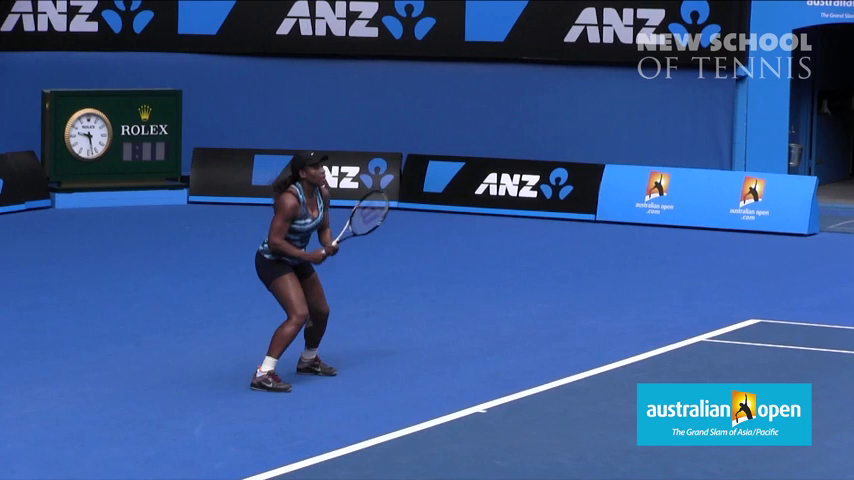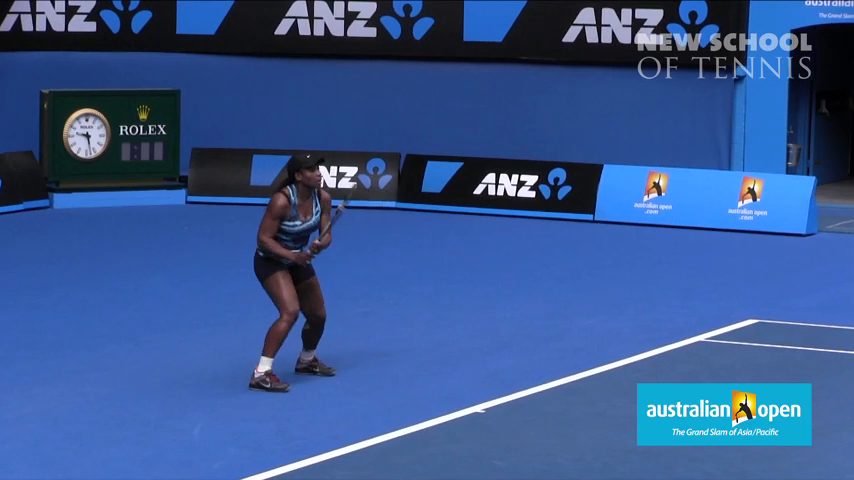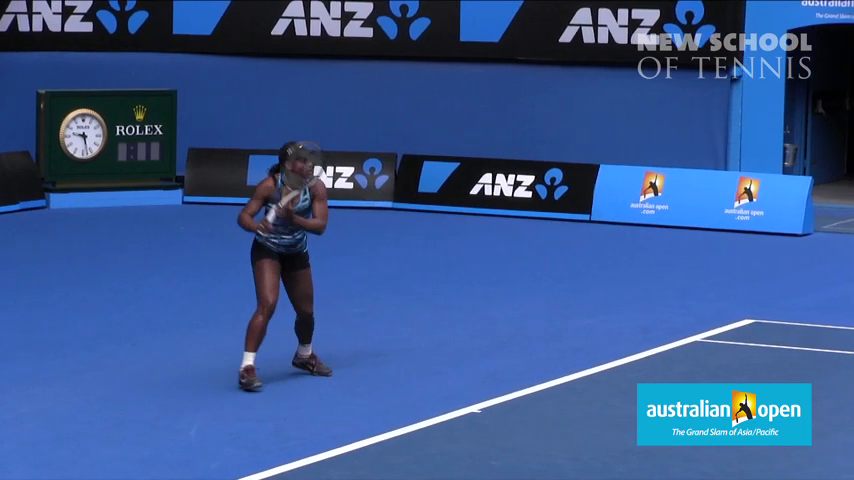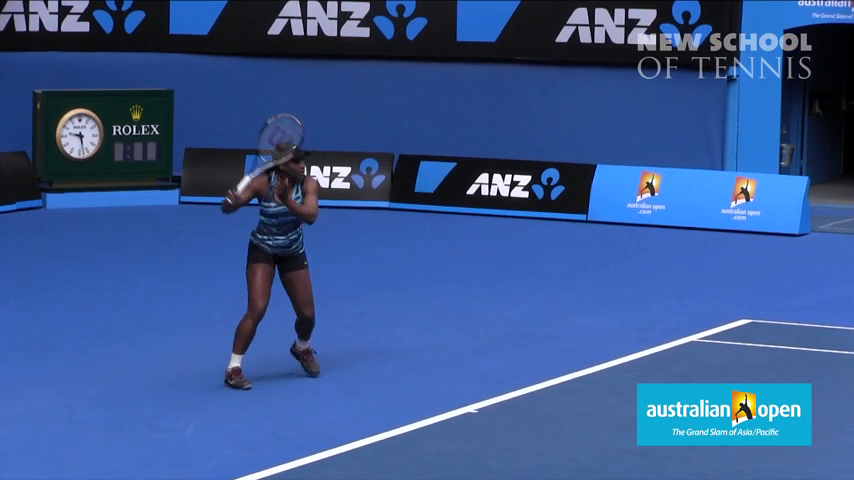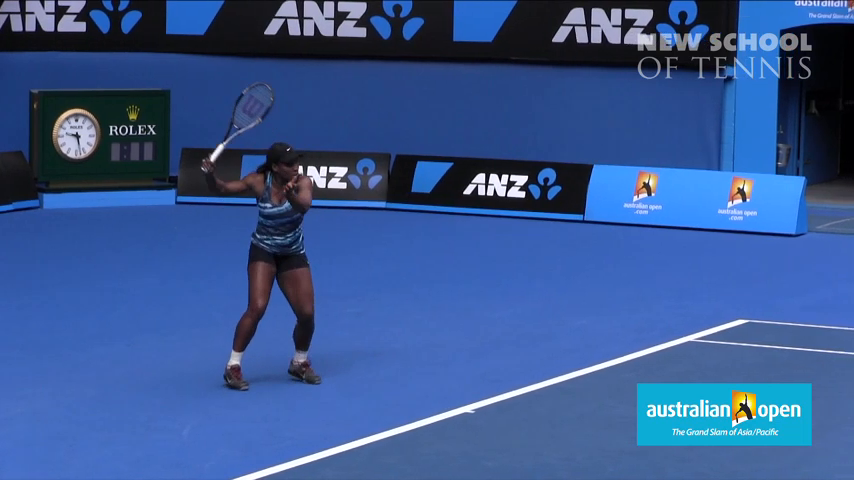
dt=1s
person 1, frame 1
left shoulder: (322, 193)
right shoulder: (290, 201)
left elbow: (323, 227)
right elbow: (275, 241)
left wrist: (328, 245)
right wrist: (308, 256)
left hip: (297, 261)
right hip: (273, 261)
left knee: (321, 312)
right knee: (299, 315)
left ankle: (309, 360)
right ankle: (263, 374)
person 1, frame 2
left shoulder: (323, 198)
right shoulder: (282, 201)
left elbow: (327, 235)
right elbow: (263, 238)
left wrist: (319, 246)
right wrist: (291, 255)
left hip: (299, 262)
right hip: (272, 261)
left knee: (318, 316)
right knee: (289, 312)
left ankle: (307, 360)
right ankle: (261, 373)
person 1, frame 3
left shoulder: (316, 188)
right shoulder: (269, 186)
left elbow: (321, 225)
right elbow: (243, 216)
left wrist: (294, 219)
right wrist: (257, 226)
left hip: (296, 252)
right hip: (267, 250)
left knee: (306, 312)
right knee: (267, 305)
left ankle: (305, 356)
right ankle: (247, 366)
person 1, frame 4
left shoulder: (308, 183)
right shoulder: (263, 183)
left elbow: (311, 216)
right elbow: (227, 208)
left wrist: (287, 201)
right wrist: (230, 201)
left hip: (293, 253)
right hip: (262, 250)
left knee: (307, 315)
right knee: (257, 309)
left ankle: (302, 349)
right ankle: (233, 368)
person 1, frame 5
left shoulder: (303, 182)
right shoulder: (259, 181)
left elbow: (304, 206)
right elbow: (222, 188)
left wrist: (290, 194)
right wrist: (210, 175)
left hip: (293, 253)
right hip: (263, 250)
left knee: (307, 313)
right knee: (257, 308)
left ankle: (300, 363)
right ankle: (233, 366)
